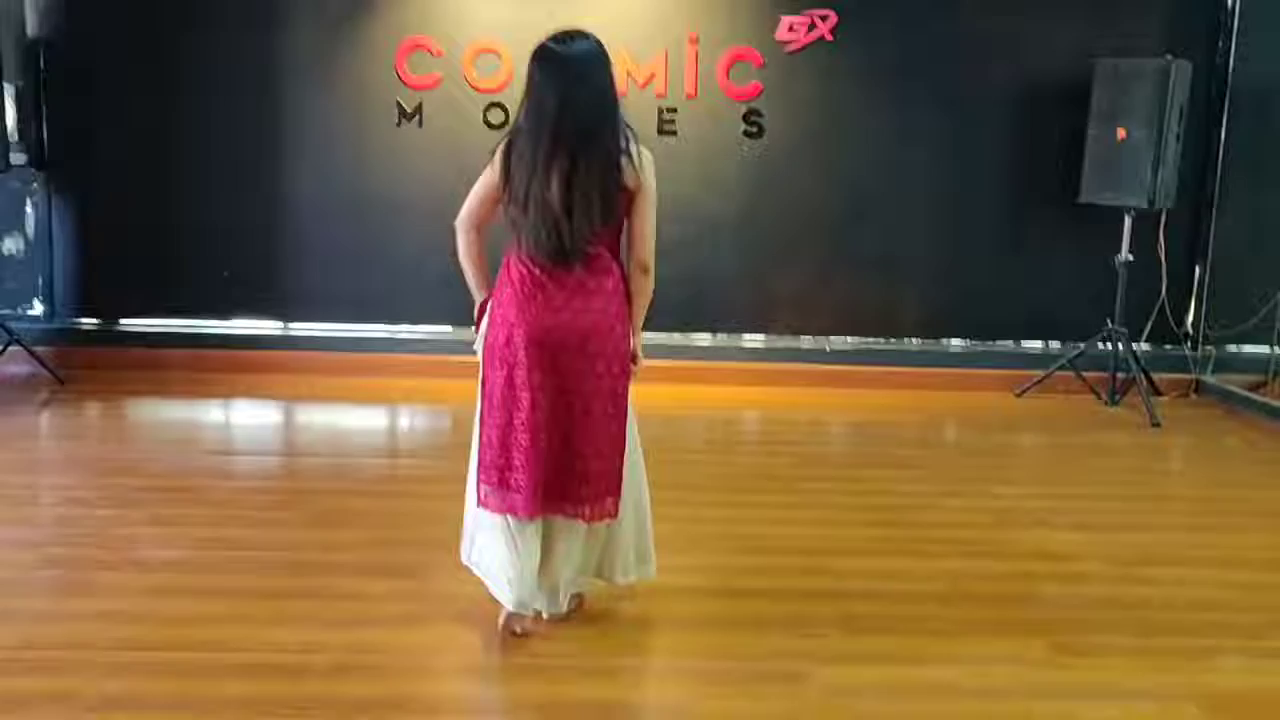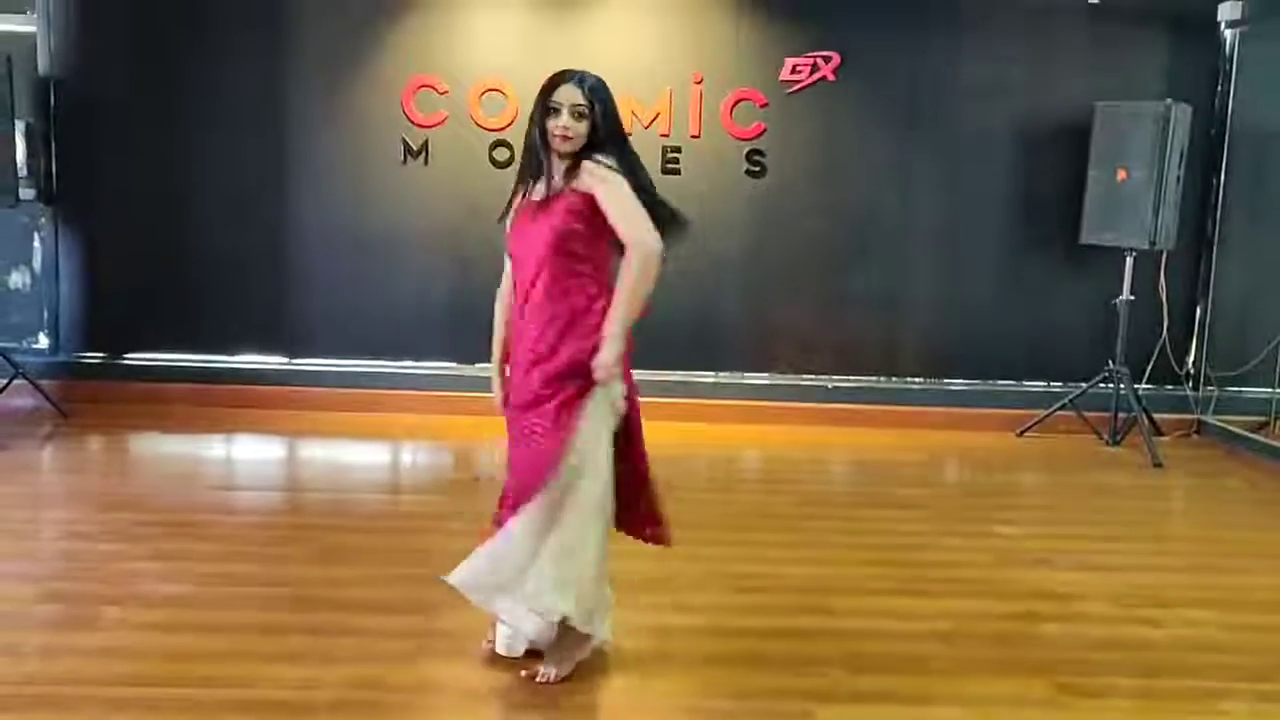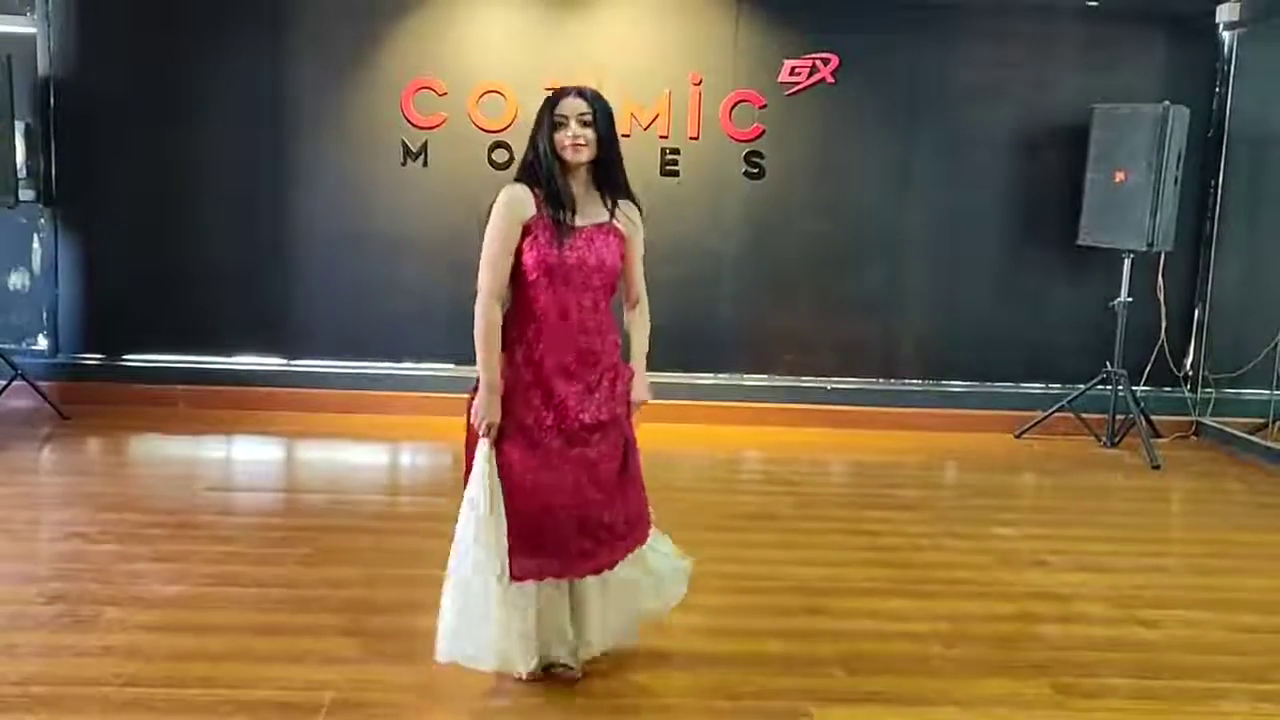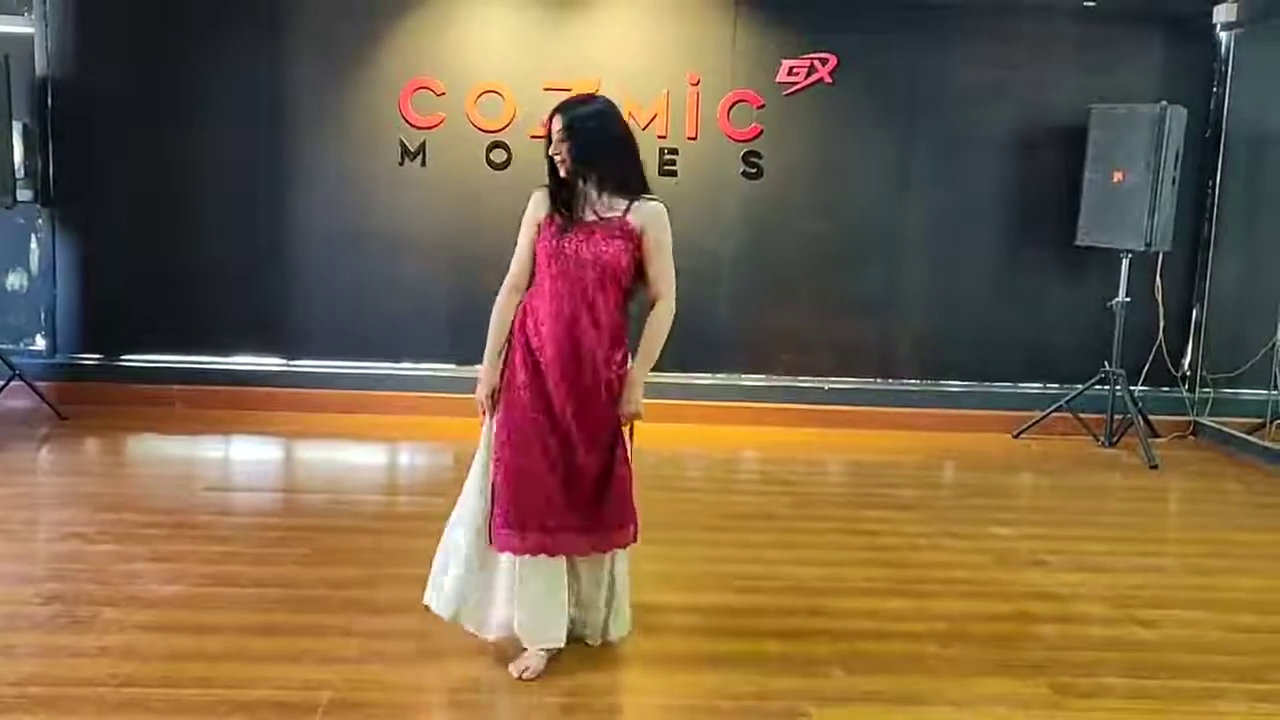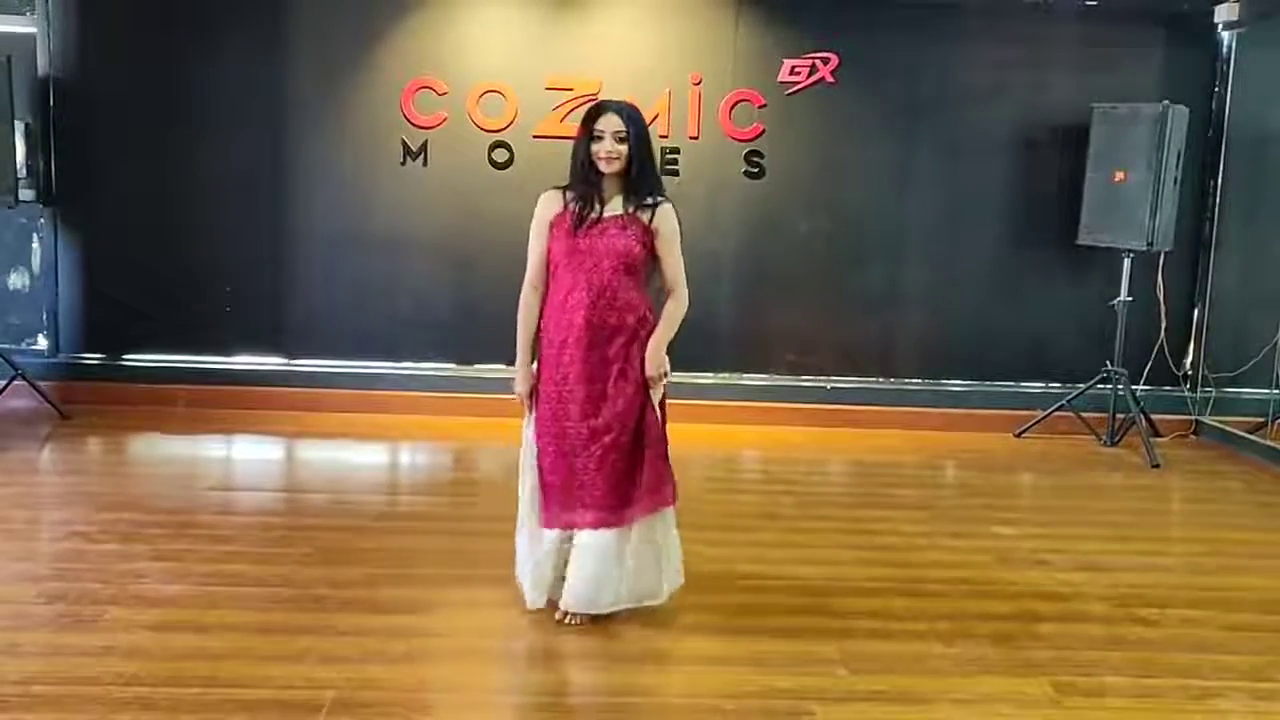
dt=0.7s
person 1, frame 1
left shoulder: (517, 147)
right shoulder: (632, 156)
left elbow: (466, 227)
right elbow: (641, 261)
left wrist: (484, 301)
right wrist: (633, 330)
left hip: (522, 317)
right hip: (597, 323)
left knee: (519, 453)
right knee: (588, 455)
left ankle: (521, 596)
right ankle: (564, 588)
person 1, frame 2
left shoulder: (598, 173)
right shoulder: (522, 191)
left elbow: (646, 248)
left wrist: (613, 340)
right wrist: (499, 363)
left hip: (583, 362)
right hip: (531, 363)
left knee: (566, 491)
right knee: (534, 491)
left ankle: (573, 629)
right ankle: (533, 621)
person 1, frame 3
left shoulder: (624, 214)
right shoulder: (519, 201)
left elbow: (636, 301)
right elbow: (489, 299)
left wrist: (638, 374)
right wrist: (489, 389)
left hip: (598, 388)
right hip: (528, 384)
left knee: (596, 512)
right knee: (529, 513)
left ankle: (577, 636)
right ankle: (533, 641)
person 1, frame 4
left shoulder: (646, 214)
right shoulder: (544, 203)
left elbow: (663, 304)
right elbow: (515, 286)
left wrist: (635, 384)
right wrist: (490, 365)
left hip: (599, 376)
right hip: (532, 370)
left knee: (593, 497)
right knee: (527, 497)
left ankle: (587, 613)
right ankle: (538, 633)
person 1, frame 5
left shoulder: (654, 212)
right shoulder: (553, 204)
left elbow: (677, 292)
right elbow: (533, 287)
left wrist: (657, 347)
right wrist: (523, 362)
left hip: (624, 359)
right hip: (562, 359)
left knee: (615, 473)
right knee: (561, 469)
left ankle: (593, 587)
right ankle: (555, 575)
